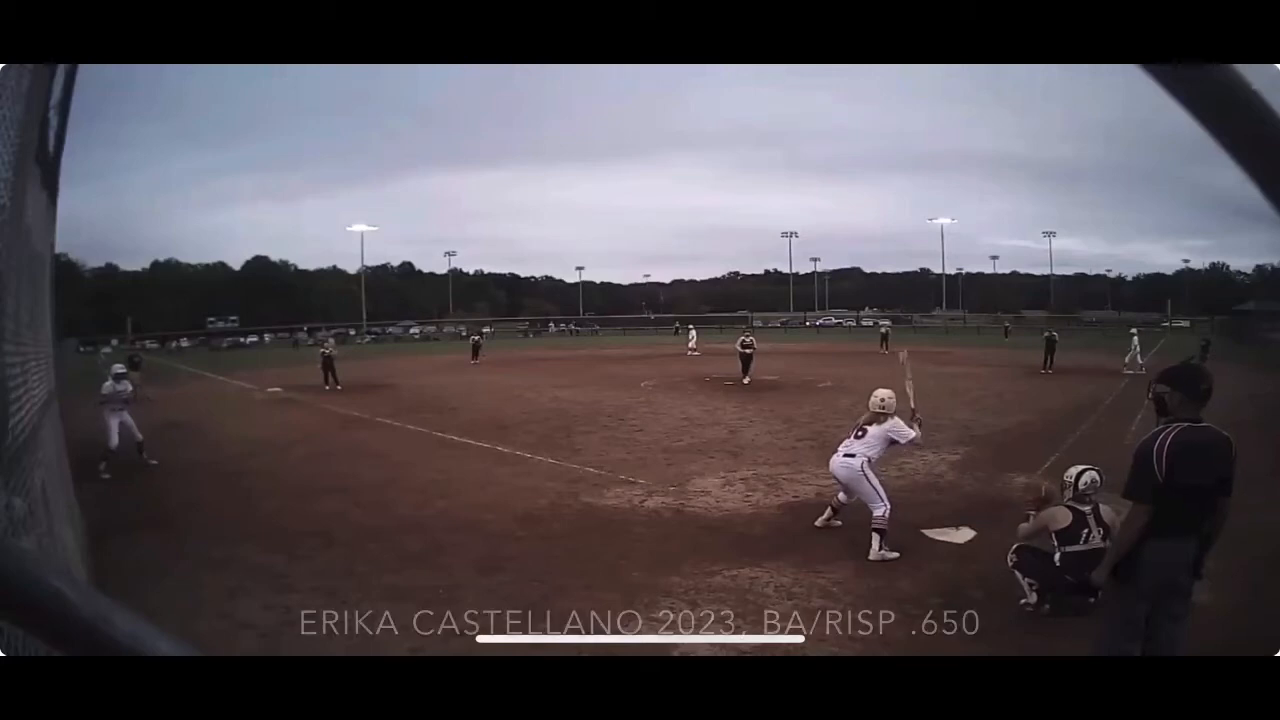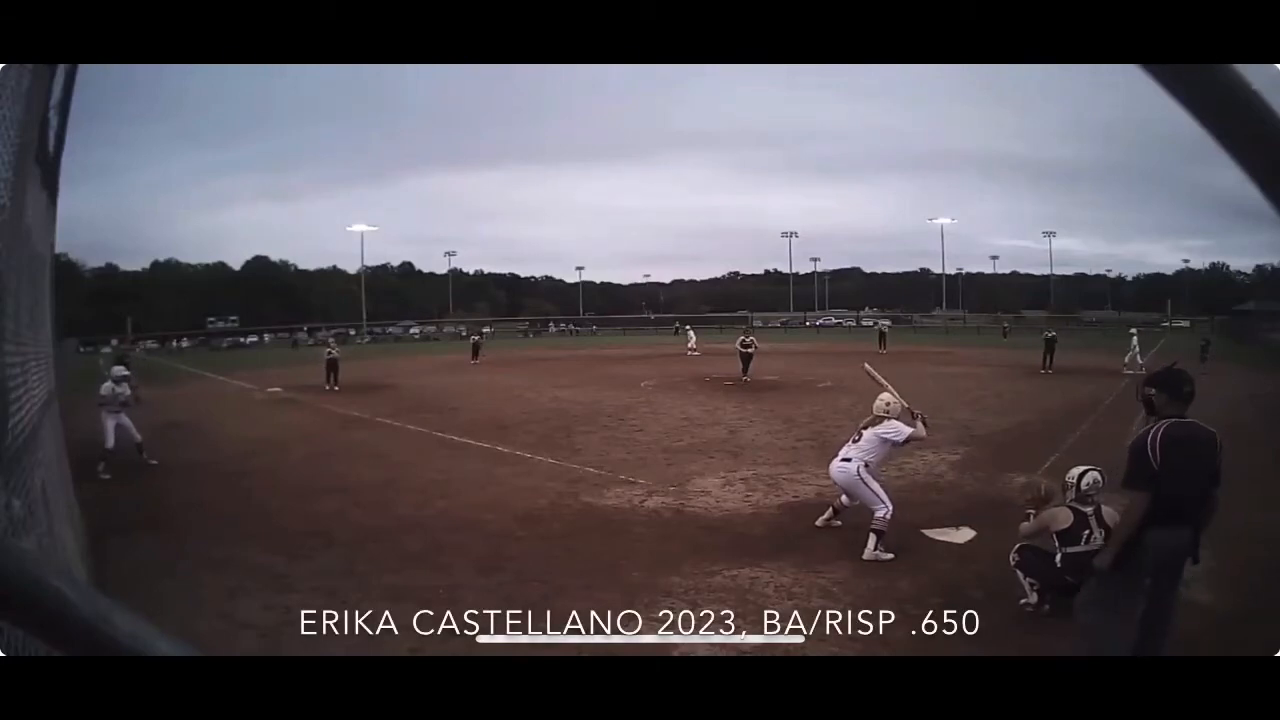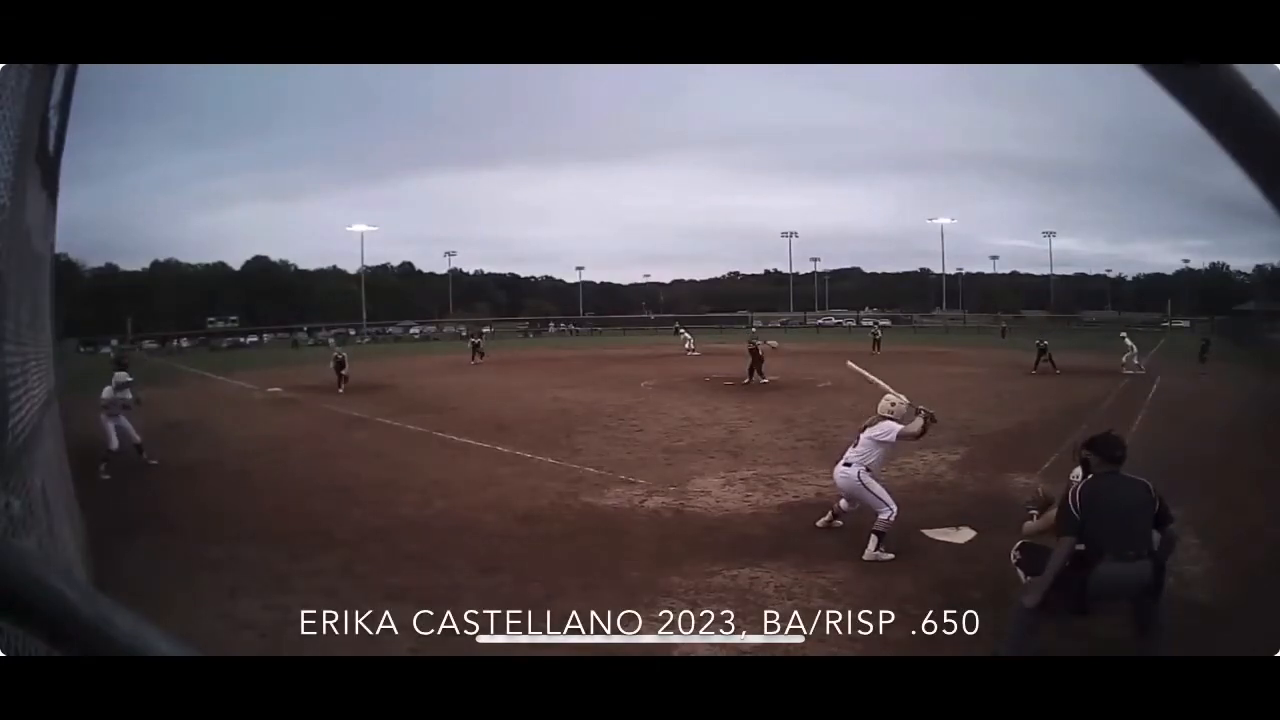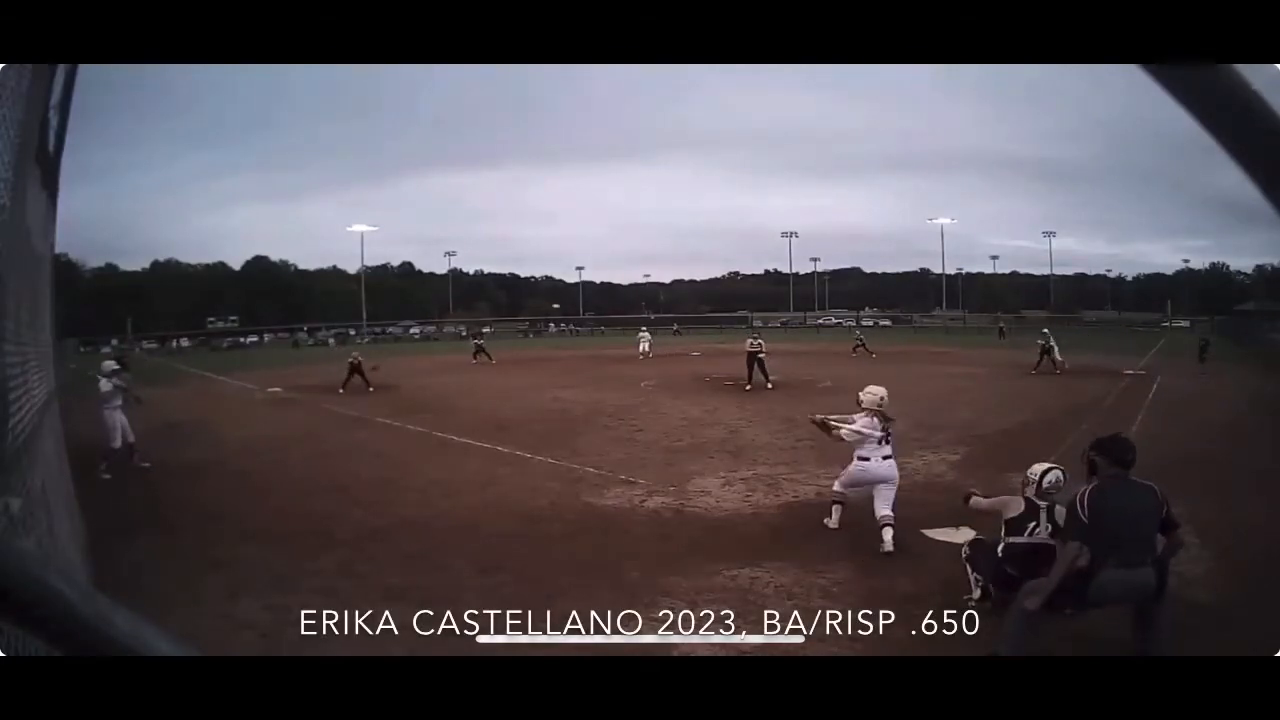
dt=1s
person 1, frame 1
left shoulder: (1158, 444)
right shoulder: (1223, 444)
left elbow: (1140, 517)
right elbow: (1220, 511)
left wrist: (1106, 565)
right wrist: (1200, 553)
left hip: (1145, 555)
right hip: (1185, 554)
left knee: (1121, 636)
right knee: (1167, 636)
person 1, frame 2
left shoulder: (1151, 439)
right shoulder: (1210, 439)
left elbow: (1139, 506)
right elbow: (1212, 498)
left wrist: (1110, 552)
left hip: (1146, 539)
right hip: (1182, 538)
left knee: (1095, 604)
right knee: (1161, 607)
person 1, frame 3
left shoulder: (1079, 492)
right shoulder: (1145, 489)
left elbow: (1065, 547)
right elbow: (1169, 536)
left wrist: (1038, 591)
right wrist: (1156, 568)
left hip: (1101, 576)
right hip: (1143, 575)
left knee: (1031, 598)
right knee: (1147, 594)
left ankle: (1013, 652)
person 1, frame 4
left shoulder: (1088, 496)
right shoulder: (1152, 493)
left elbow: (1072, 552)
right elbow: (1175, 540)
left wrist: (1041, 595)
left hip: (1104, 582)
right hip: (1147, 582)
left knee: (1030, 596)
left ankle: (1008, 652)
